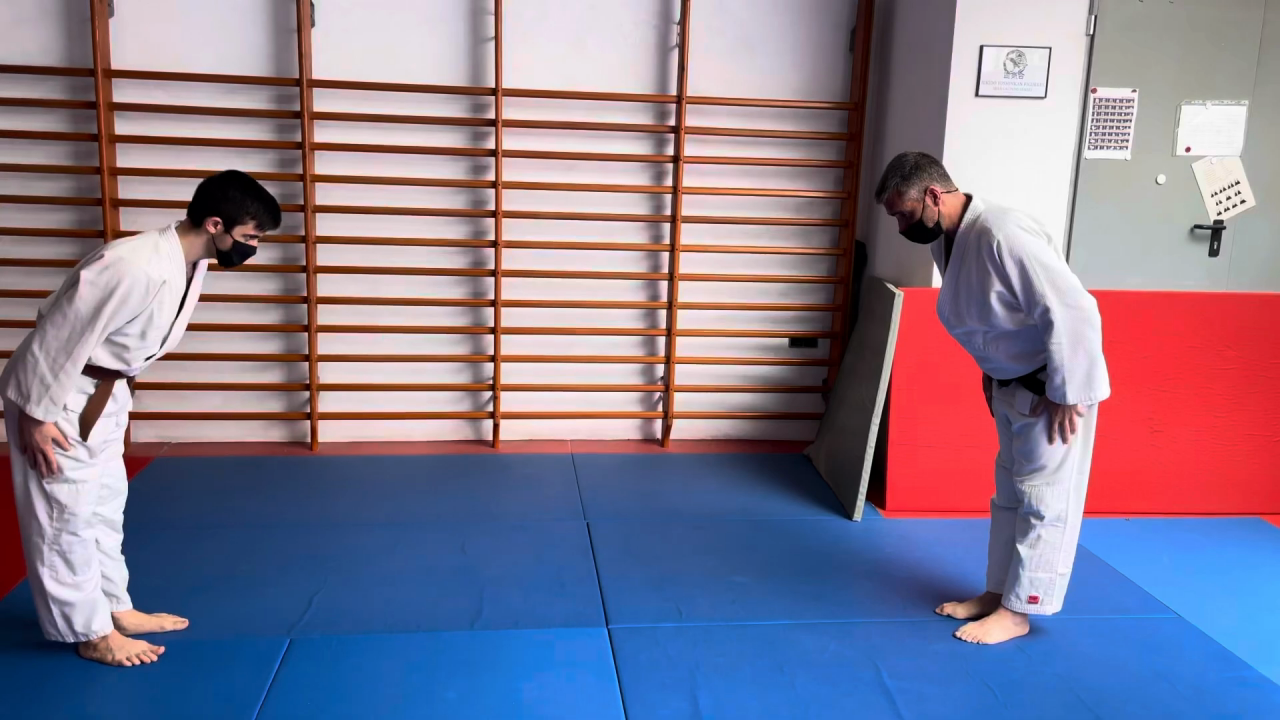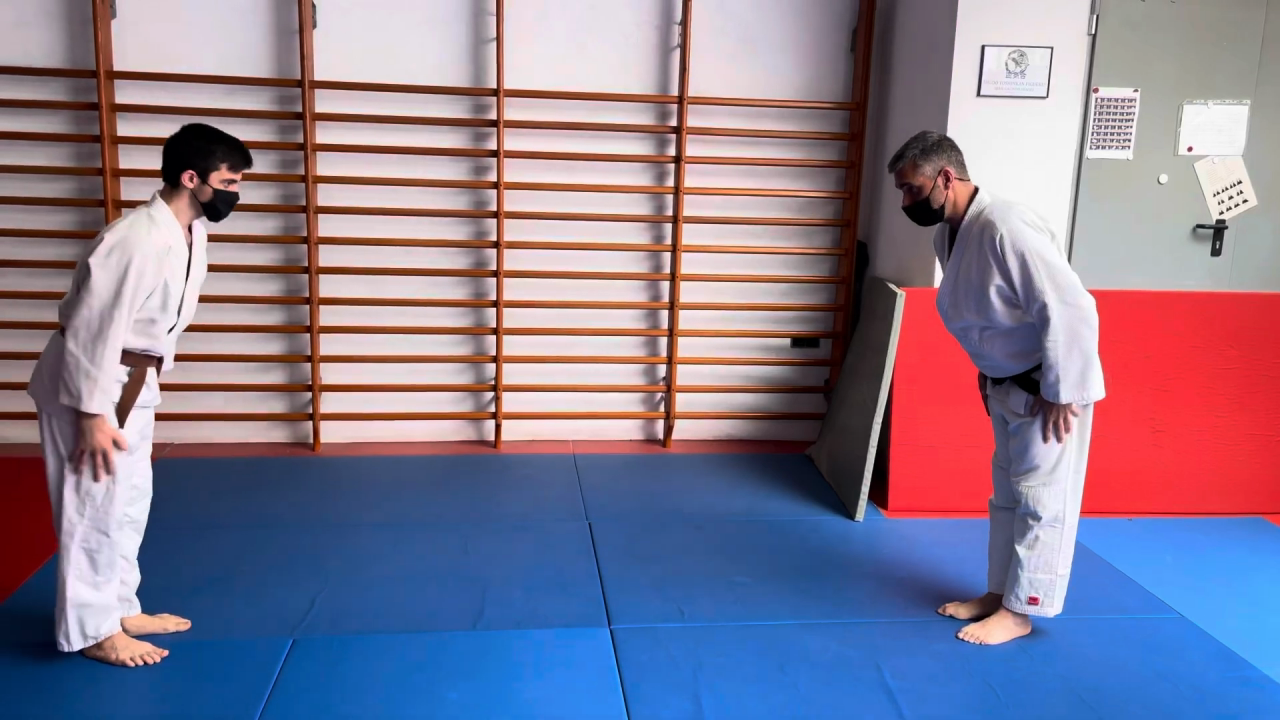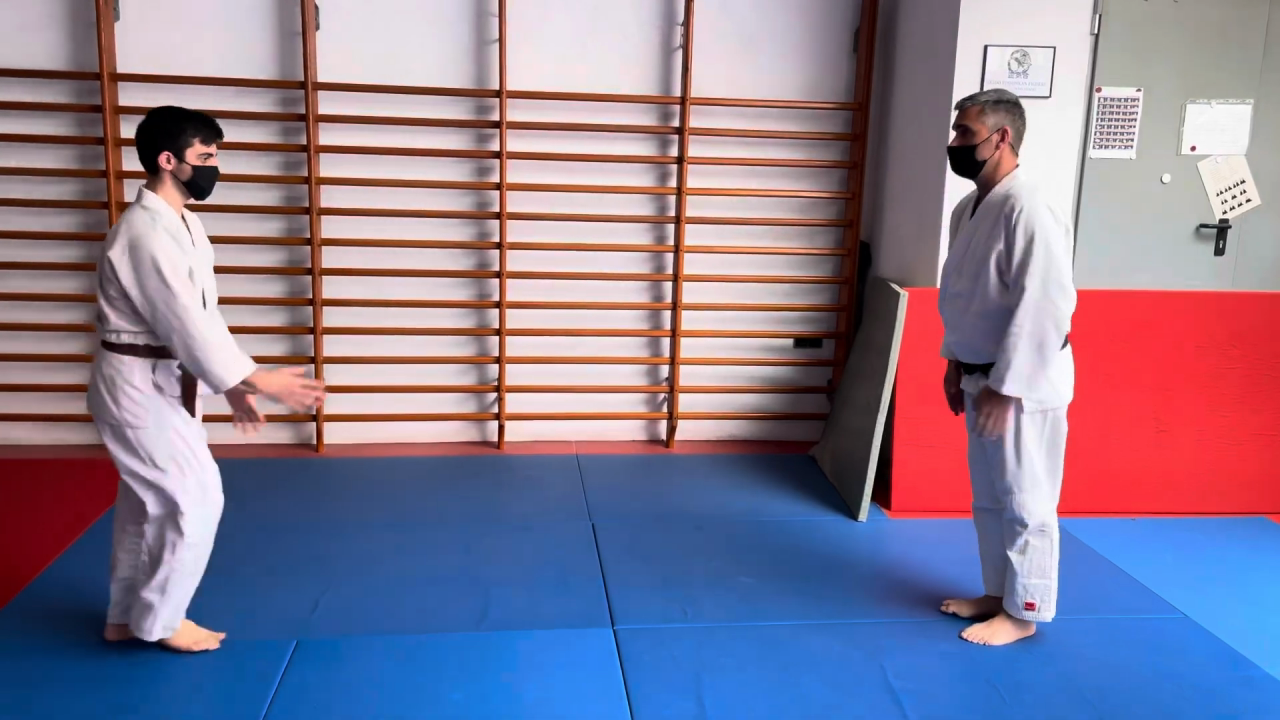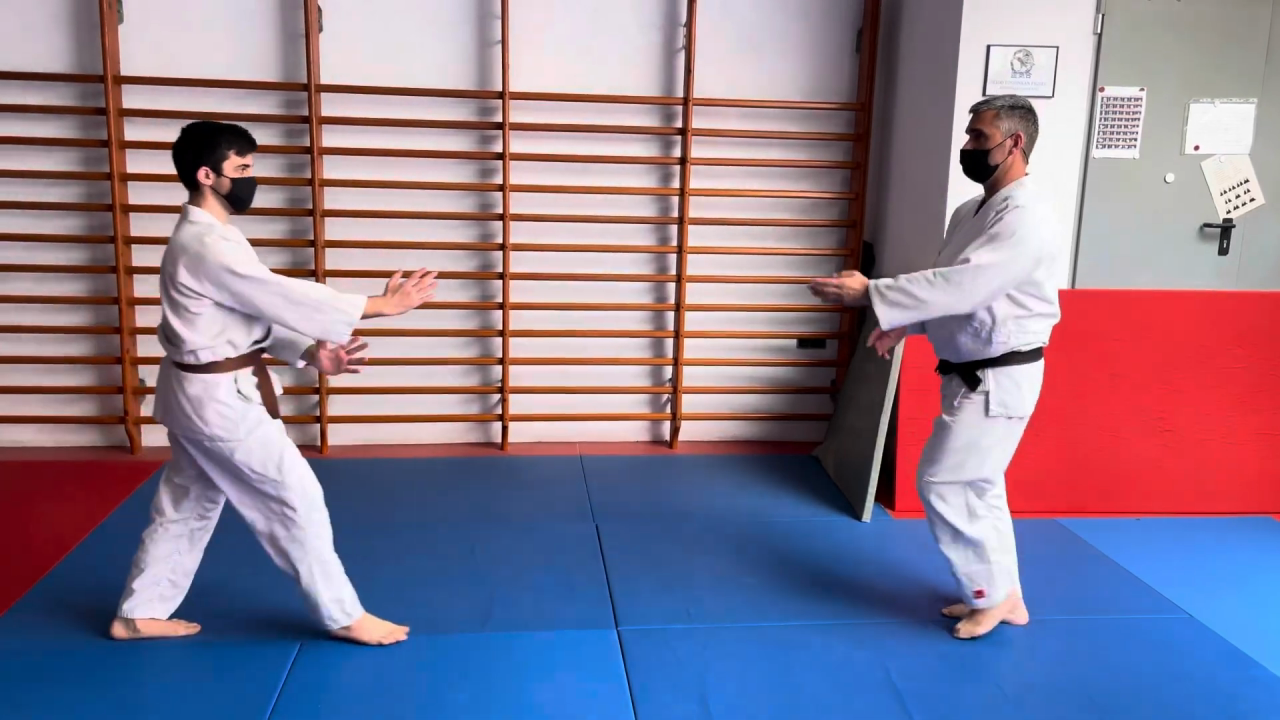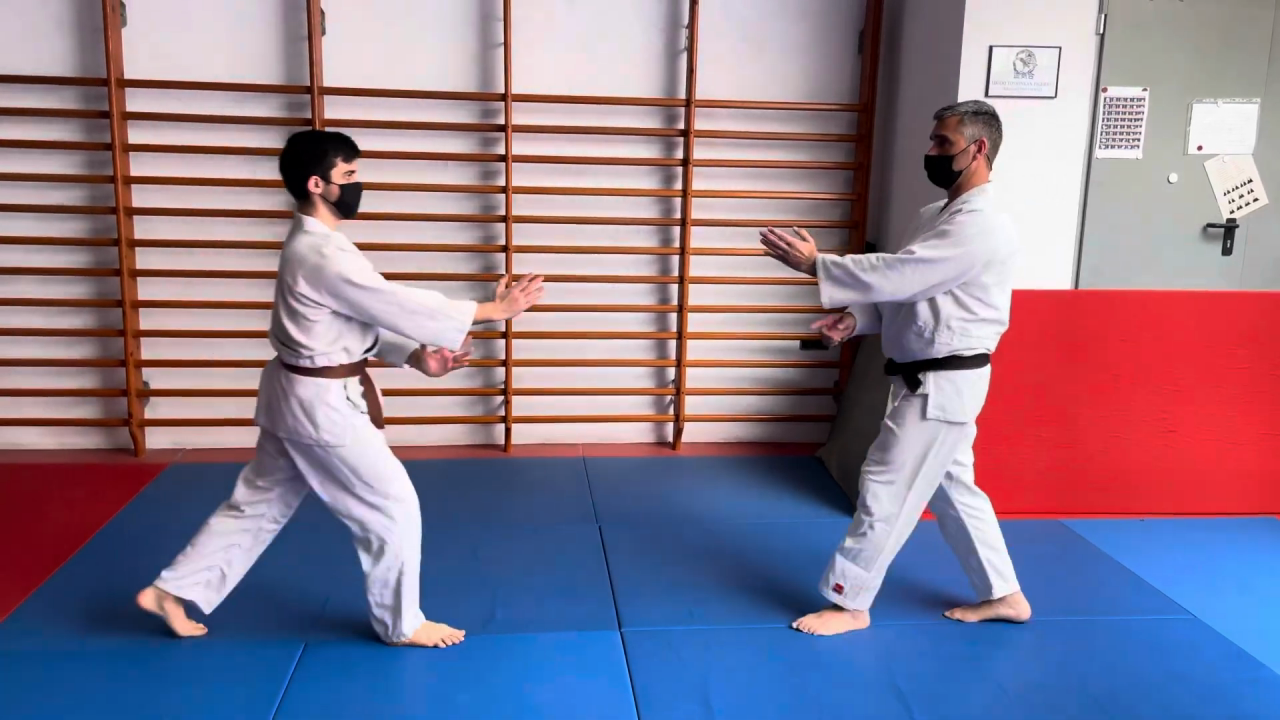
dt=0.3s
person 1, frame 1
left shoulder: (1003, 234)
right shoulder: (945, 239)
left elbow: (1073, 312)
left wrist: (1067, 395)
right wrist: (992, 372)
left hip: (1058, 385)
right hip: (1014, 384)
left knee: (1045, 496)
right knee: (1011, 491)
left ankle: (1018, 609)
right ankle: (999, 592)
person 1, frame 2
left shoulder: (1007, 229)
right shoulder: (947, 234)
left elbow: (1070, 311)
left wrist: (1062, 394)
right wrist: (991, 373)
left hip: (1051, 385)
right hip: (1011, 383)
left knee: (1044, 498)
right knee: (1009, 492)
left ankle: (1019, 610)
right ankle: (998, 592)
person 1, frame 3
left shoulder: (1028, 211)
right shoulder: (967, 209)
left elbow: (1042, 306)
left wrist: (1005, 388)
right wrist: (955, 364)
left hip: (1028, 381)
right hip: (982, 378)
left knee: (1024, 499)
right knee: (990, 493)
left ankle: (1022, 612)
right ankle: (997, 594)
person 1, frame 4
left shoulder: (1025, 219)
right shoulder: (970, 212)
left elbow: (961, 285)
right elbow: (952, 286)
left wrist: (871, 293)
right wrist: (905, 324)
left hip: (1000, 381)
right hip: (969, 376)
left knee: (943, 485)
right knee: (974, 489)
left ankle: (988, 594)
right ankle: (1004, 595)
person 1, frame 5
left shoulder: (981, 226)
right shoulder: (937, 214)
left elbow: (900, 274)
right elbow: (905, 284)
left wrist: (816, 264)
right wrist: (854, 318)
left hip: (944, 384)
right hip: (929, 378)
left knee: (885, 489)
right knee: (952, 489)
left ankle: (848, 603)
right ankle: (1003, 595)
person 2, frame 1
left shoulder: (188, 263)
right shoulder: (135, 268)
right elbow: (60, 337)
left hip: (100, 394)
right hip: (57, 394)
left knee: (103, 501)
right knee: (67, 510)
left ankle: (112, 608)
right ankle: (90, 631)
person 2, frame 2
left shoulder: (191, 234)
right shoulder: (137, 239)
right elbow: (95, 331)
left wrist: (145, 391)
right wrist: (95, 415)
left hip: (128, 380)
right hip: (90, 384)
left knee: (126, 500)
right knee: (97, 505)
left ankle: (119, 610)
right ankle: (93, 630)
person 2, frame 3
left shoulder: (179, 222)
right shoulder: (146, 231)
left elbow: (199, 310)
right elbow: (184, 320)
left wrist: (237, 381)
right wrist: (257, 379)
left hip: (161, 377)
right hip: (139, 383)
left knee: (149, 502)
right knee: (195, 495)
left ankle: (131, 615)
right ankle: (159, 618)
person 2, frame 4
left shoulder: (212, 234)
right shoulder: (206, 246)
left elbow: (265, 309)
right elbow: (284, 297)
left wrist: (313, 351)
right wrist: (382, 305)
left hip: (206, 392)
right hip: (219, 398)
left knee: (185, 507)
right knee: (294, 499)
left ankle: (138, 613)
right ankle: (344, 615)
person 2, frame 5
left shoulder: (316, 242)
right shoulder: (321, 255)
left elbow: (368, 316)
right elbow: (395, 304)
left wrist: (416, 356)
right wrist: (491, 310)
left hip: (298, 394)
right hip: (323, 402)
left knee: (258, 504)
right knee: (392, 508)
left ankle: (172, 590)
right ankle: (402, 622)
